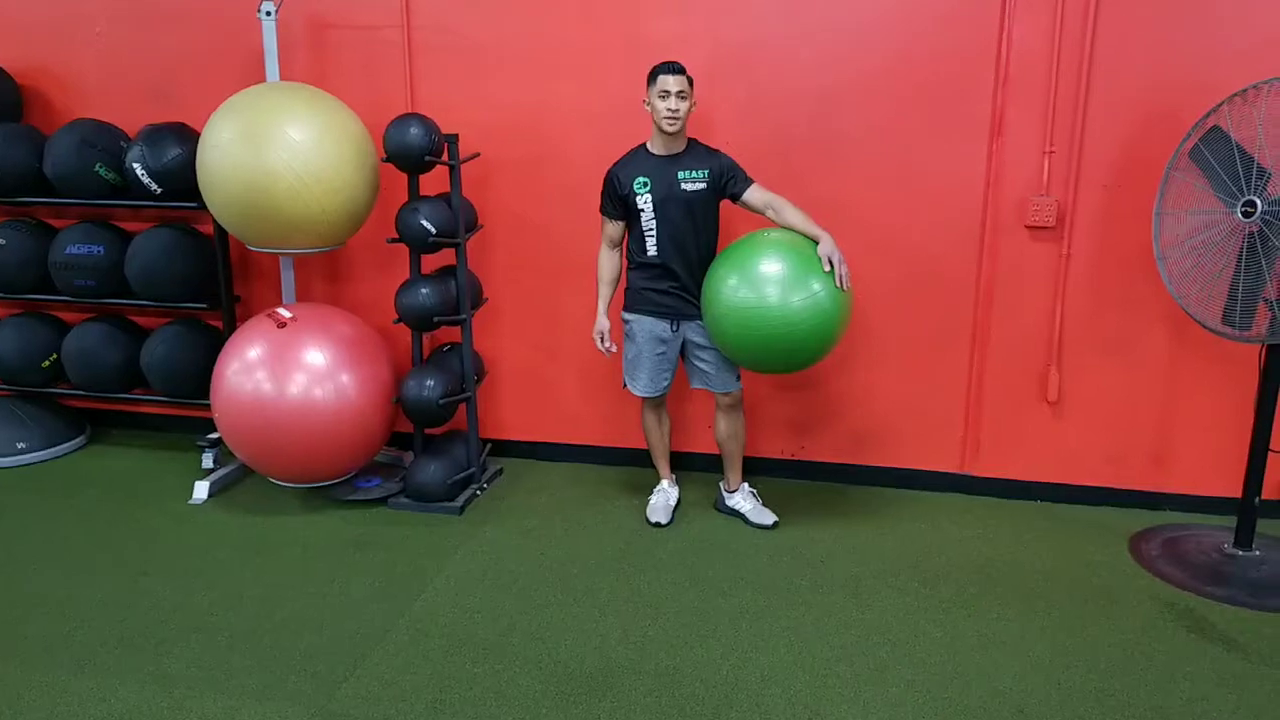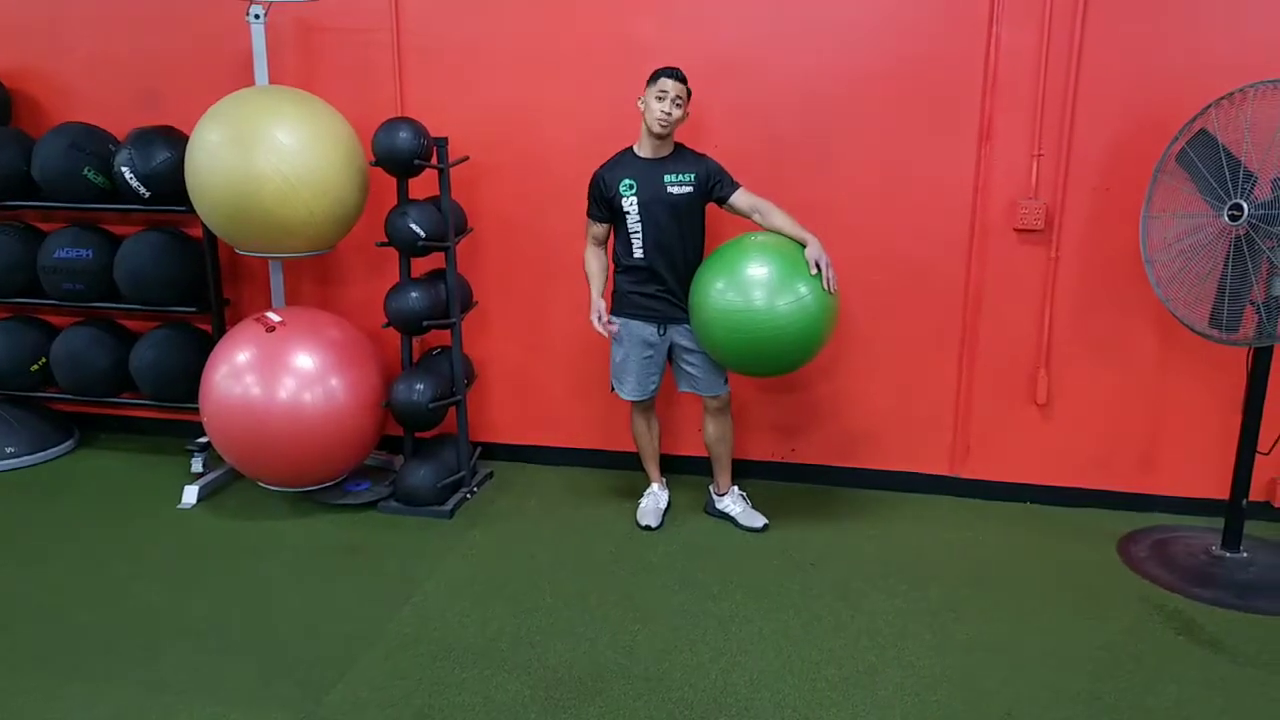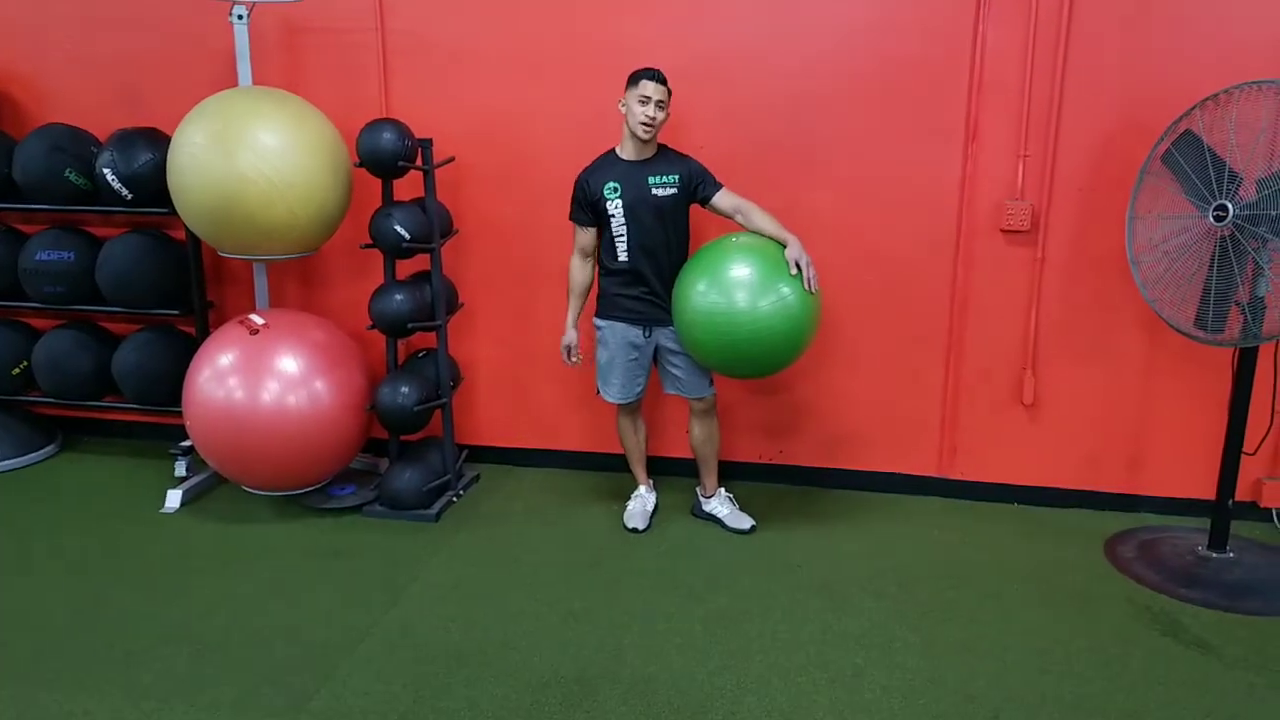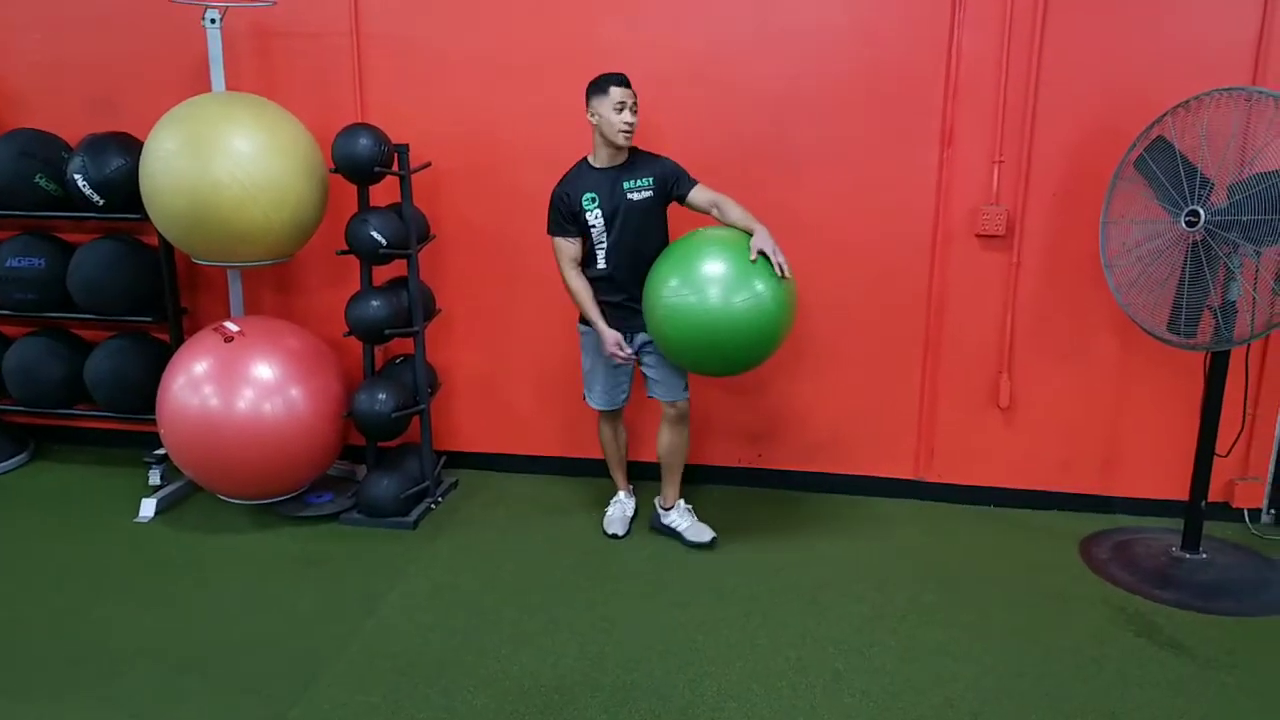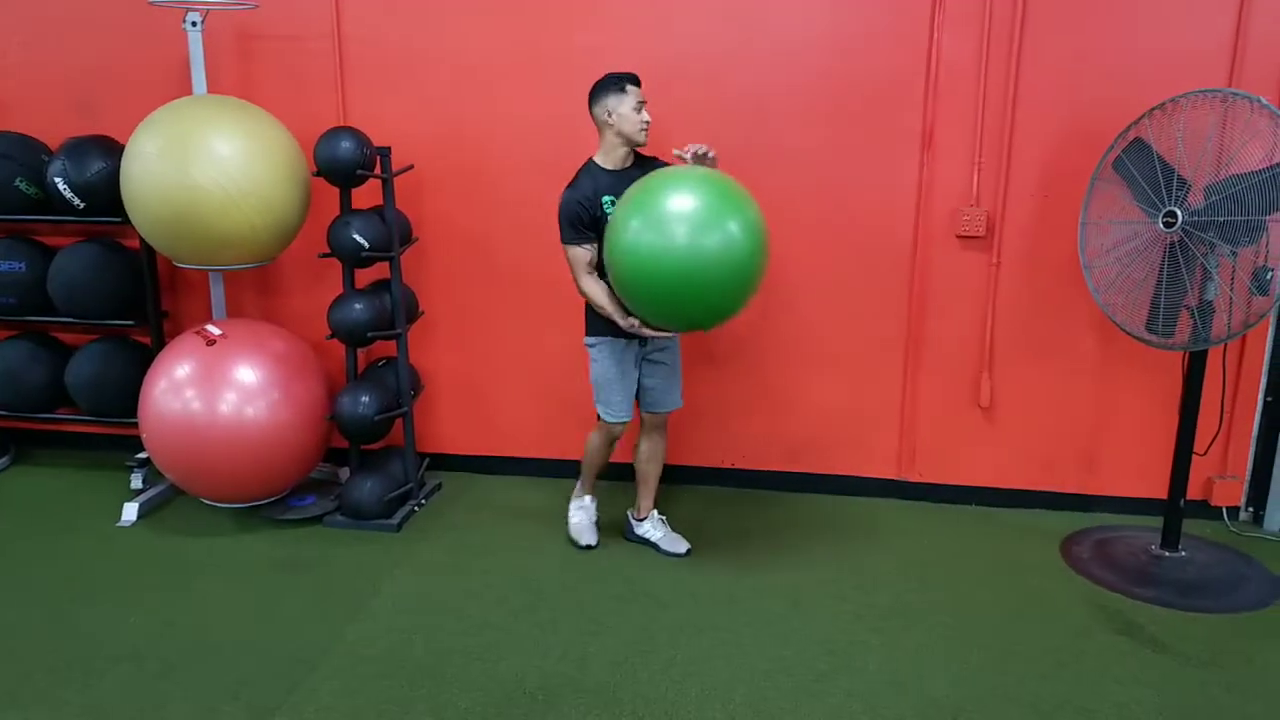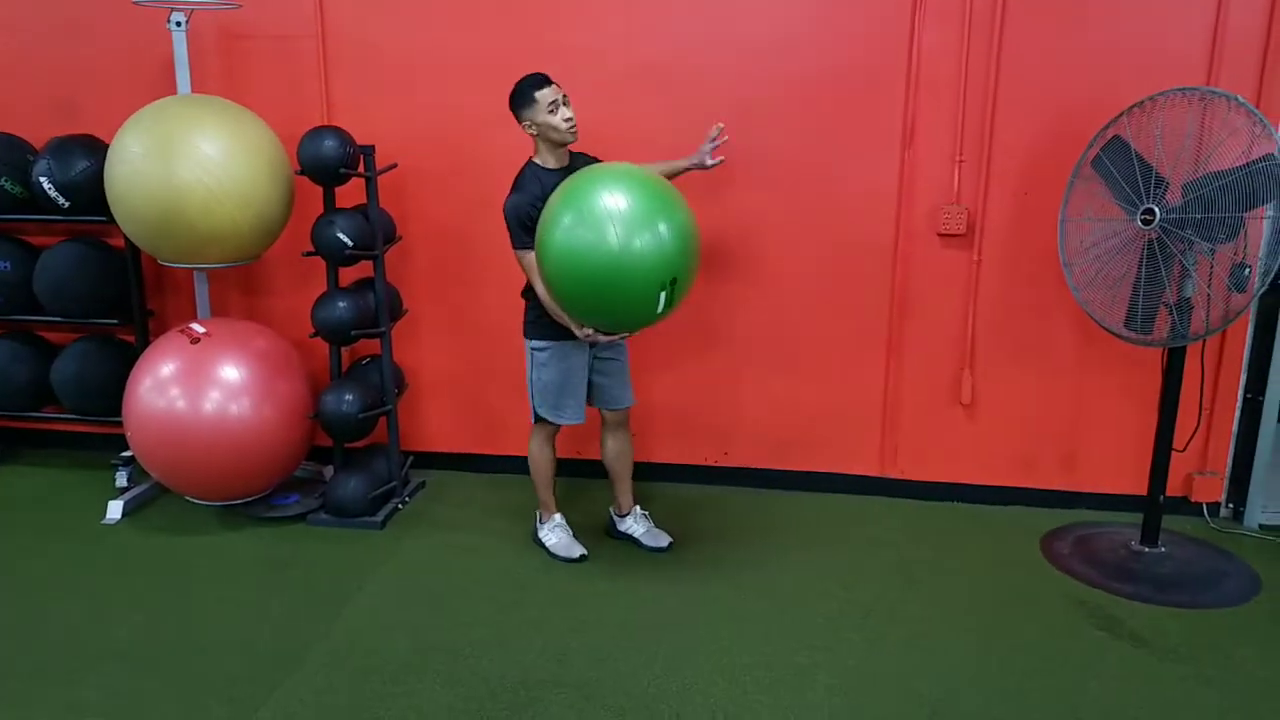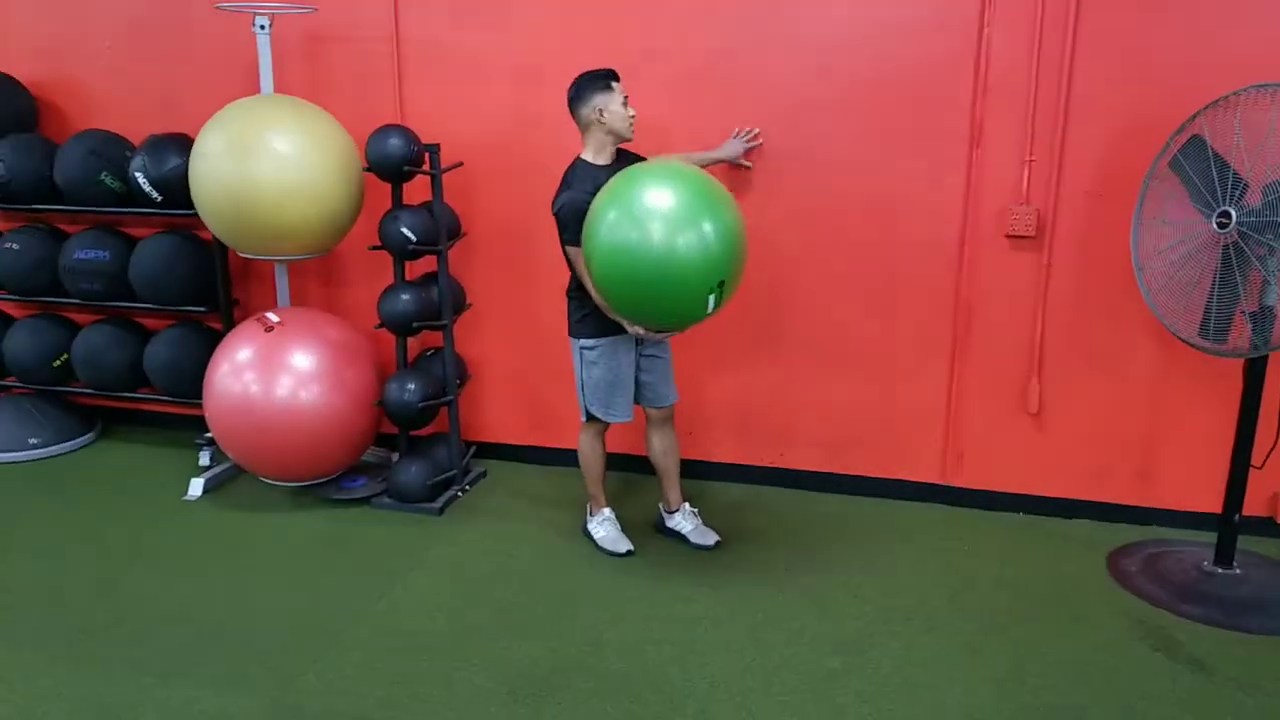
dt=0.7s
person 1, frame 1
left shoulder: (713, 164)
right shoulder: (623, 173)
left elbow: (769, 205)
right elbow: (611, 247)
left wrist: (822, 238)
right wrist: (601, 312)
left hip: (706, 306)
right hip: (647, 311)
left knee: (729, 397)
right knee: (653, 399)
left ankle: (733, 491)
right ankle: (665, 485)
person 1, frame 2
left shoulder: (699, 168)
right shoulder: (610, 175)
left elbow: (755, 207)
right elbow: (594, 243)
left wrist: (809, 240)
right wrist: (596, 296)
left hip: (692, 309)
right hip: (634, 313)
left knee: (717, 400)
right knee: (641, 402)
left ankle: (724, 494)
right ankle: (655, 488)
person 1, frame 3
left shoulder: (683, 169)
right shoulder: (593, 178)
left elbow: (738, 208)
right elbow: (582, 256)
left wrist: (790, 241)
right wrist: (570, 324)
left hip: (678, 312)
right hip: (619, 317)
left knee: (703, 402)
right knee: (627, 405)
left ankle: (710, 496)
right ankle: (643, 490)
person 1, frame 4
left shoulder: (657, 170)
right shoulder: (569, 190)
left elbow: (714, 202)
right elbow: (569, 268)
left wrist: (758, 229)
right wrist: (602, 329)
right hip: (604, 321)
left knee: (675, 408)
right knee: (609, 410)
left ankle: (670, 507)
right ankle: (622, 494)
person 1, frame 5
left shoulder: (656, 171)
right shoulder: (581, 194)
right elbow: (584, 275)
left wrist: (705, 169)
right wrist: (624, 320)
left hip: (662, 322)
right hip: (611, 329)
left knee: (656, 421)
right knee: (613, 424)
left ankle: (644, 518)
right ankle: (583, 496)
person 1, frame 6
left shoulder: (586, 167)
right shoulder: (524, 199)
right elbow: (538, 281)
left wrist: (687, 163)
right wrist: (576, 328)
right hip: (553, 330)
left knee: (617, 416)
right knee: (548, 424)
left ankle: (625, 514)
right ankle: (548, 521)
person 1, frame 7
left shoulder: (628, 163)
right shoulder: (574, 196)
right elbow: (590, 279)
left wrist: (720, 154)
right wrist: (628, 323)
right hip: (599, 327)
left knee: (661, 414)
right knee: (597, 421)
left ankle: (674, 511)
right ankle: (598, 515)
